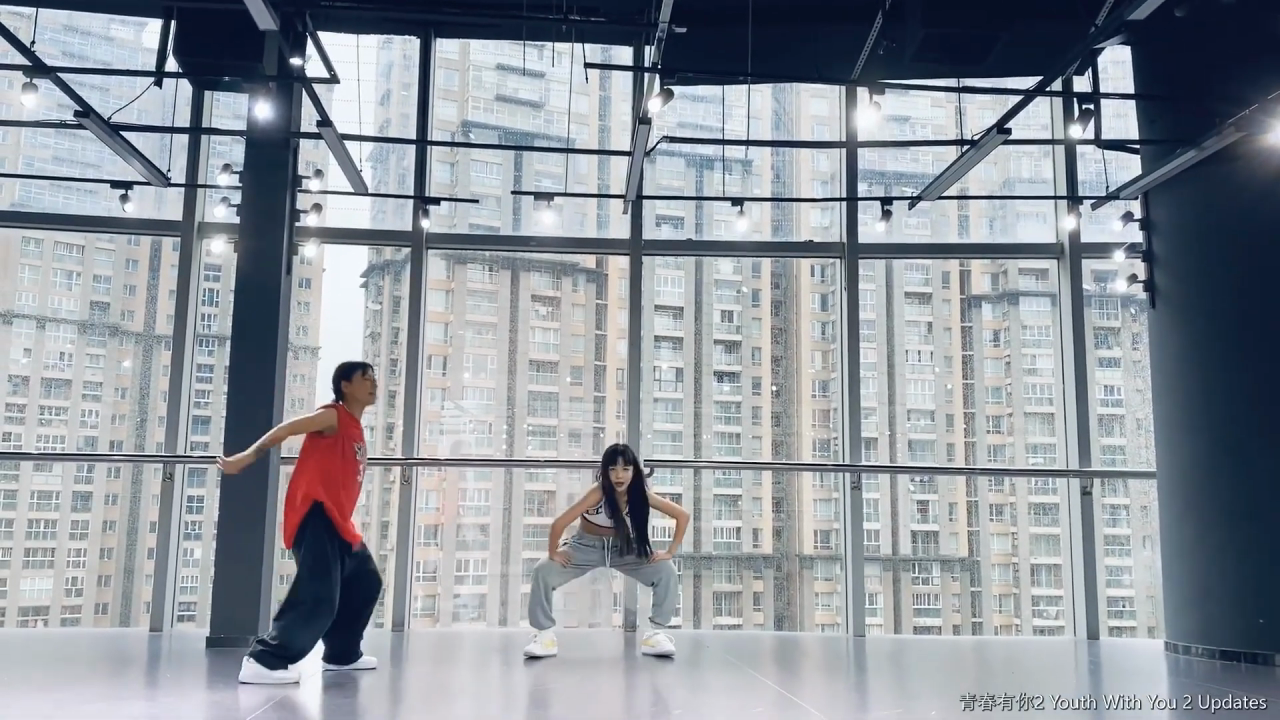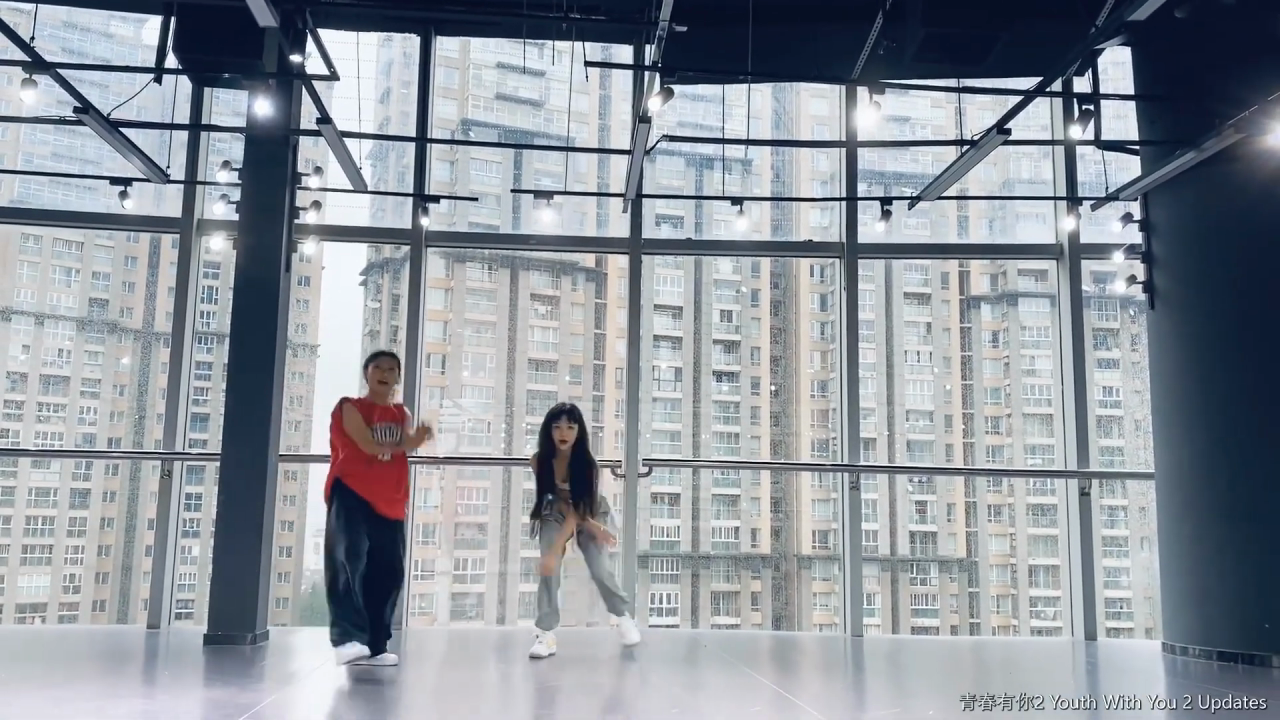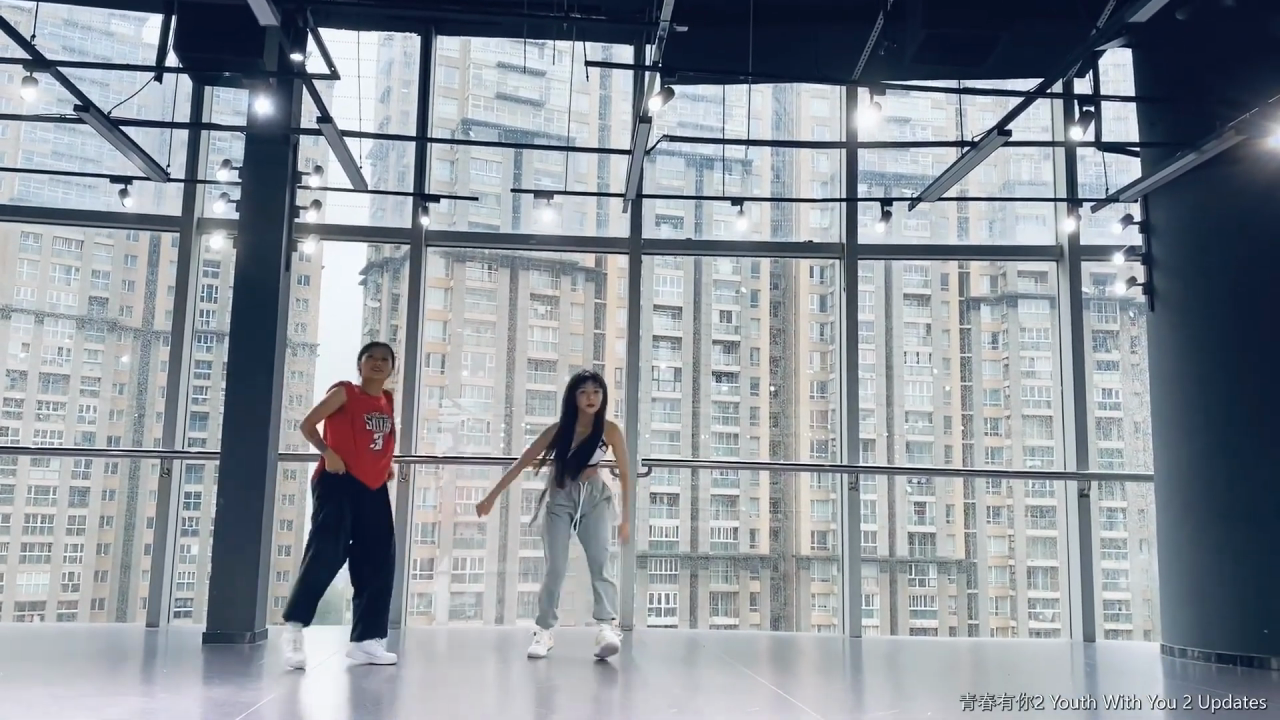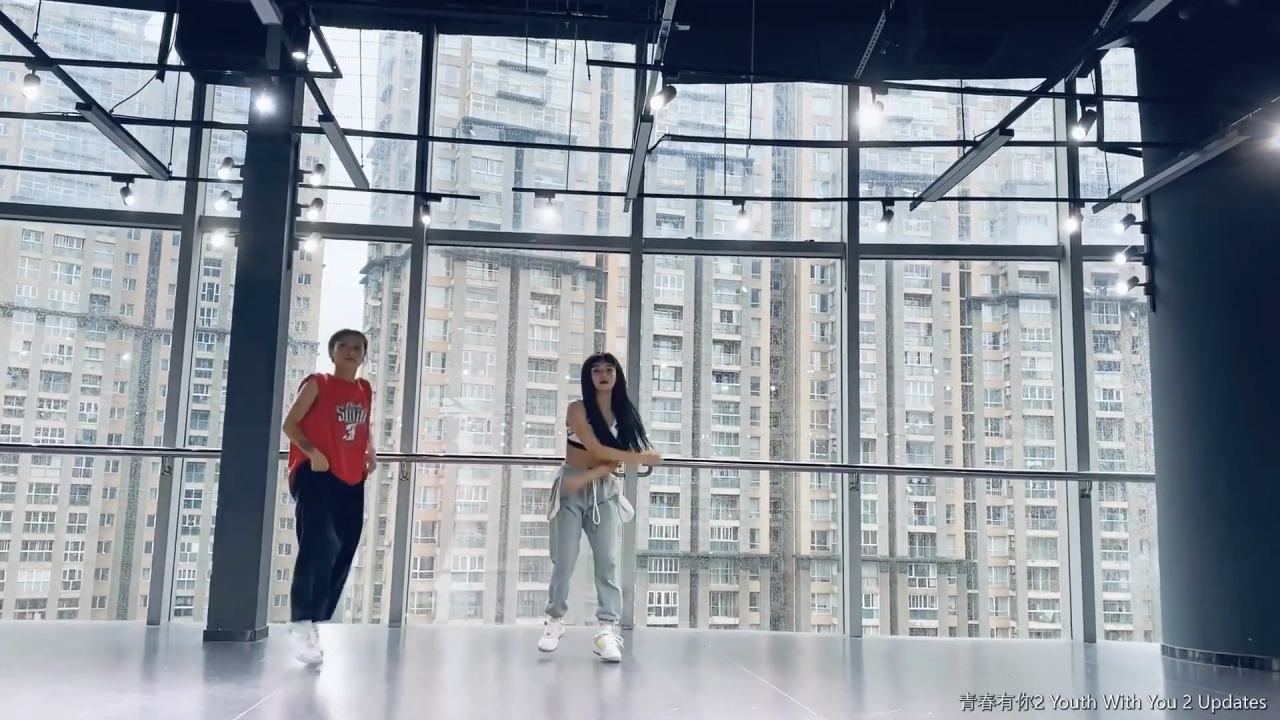
dt=0.5s
person 1, frame 1
left shoulder: (353, 426)
right shoulder: (334, 416)
right elbow: (286, 430)
left wrist: (303, 503)
right wrist: (245, 457)
left hip: (337, 520)
right hip: (320, 516)
left knee: (366, 585)
right knee: (318, 597)
left ankle: (343, 653)
right ankle: (264, 662)
person 1, frame 2
left shoulder: (400, 414)
right shoulder: (349, 406)
left elbow: (408, 446)
right elbow: (368, 445)
left wrist: (418, 436)
right wrist: (411, 439)
left hip: (389, 503)
right hip: (351, 497)
left knee: (390, 576)
right knee: (348, 564)
left ankle: (371, 645)
right ankle: (348, 639)
person 1, frame 3
left shoulder: (388, 401)
right shoulder: (344, 393)
right elbow: (307, 424)
left wrist: (388, 464)
right wrist: (328, 452)
left hip: (374, 489)
right hip: (338, 483)
left knee: (378, 563)
right knee: (326, 553)
left ankle: (366, 639)
right ankle: (294, 627)
person 1, frame 4
left shoulder: (364, 392)
right shoulder: (316, 385)
right elbow: (290, 423)
left wrist: (369, 454)
right wrist: (311, 451)
left hip: (350, 482)
right hip: (316, 477)
left knee: (341, 554)
right knee: (321, 547)
left ankle: (308, 622)
right ankle: (304, 626)
person 2, frame 1
left shoulder: (640, 494)
right shoulder: (598, 493)
left elbow: (683, 516)
right elbow: (558, 524)
left wrist: (670, 551)
right wrist: (553, 554)
left hip: (623, 546)
right hip: (586, 546)
left knee: (666, 572)
right knee: (543, 572)
left ankle: (656, 634)
right ankle: (545, 635)
person 2, frame 2
left shoulder: (587, 462)
right shoulder: (540, 460)
left elbow: (579, 508)
right elbow: (564, 505)
left wrist: (555, 551)
right wrist: (594, 527)
left hip: (591, 511)
right hip: (554, 512)
left knee: (600, 571)
right knee: (548, 571)
left ankle: (623, 615)
right ankle: (545, 634)
person 2, frame 3
left shoulder: (610, 431)
right shoulder: (558, 430)
left elbow: (624, 475)
right elbow: (522, 464)
left wrist: (626, 518)
right wrist: (492, 496)
left hip: (595, 496)
right hip: (560, 497)
left knee: (600, 562)
right knee: (556, 568)
left ankle: (606, 628)
right ankle: (544, 632)
person 2, frame 4
left shoulder: (623, 414)
right shoulder: (577, 410)
left elbow: (616, 461)
right elbow: (597, 450)
left wrist: (586, 476)
right wrist: (641, 456)
left hip: (604, 490)
right hip: (570, 489)
left knee: (608, 561)
right knee: (564, 561)
left ankle: (607, 632)
right ankle: (554, 622)
